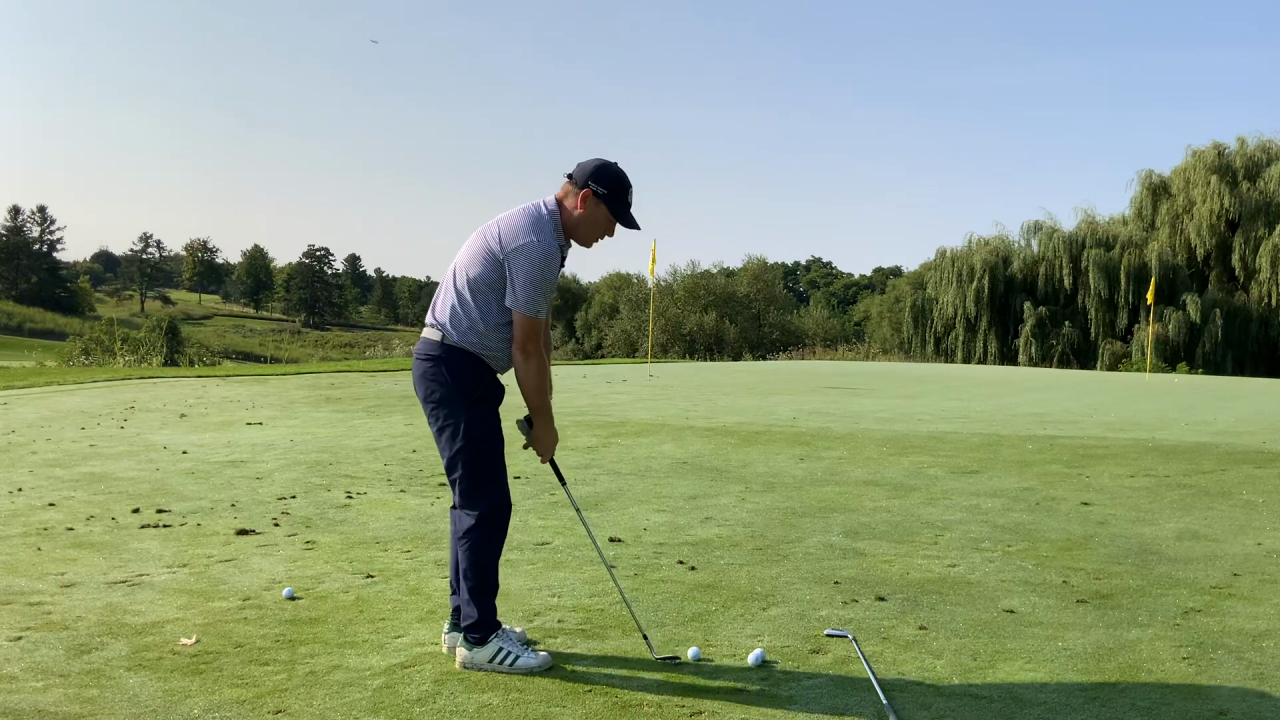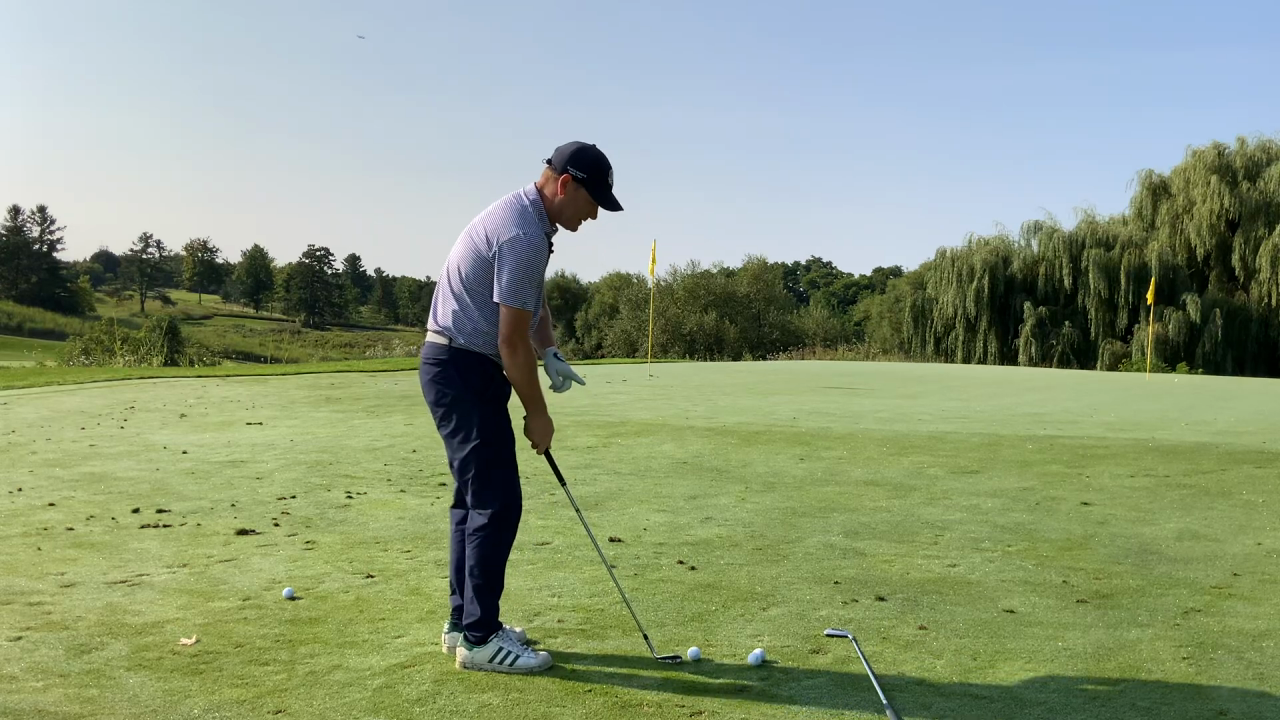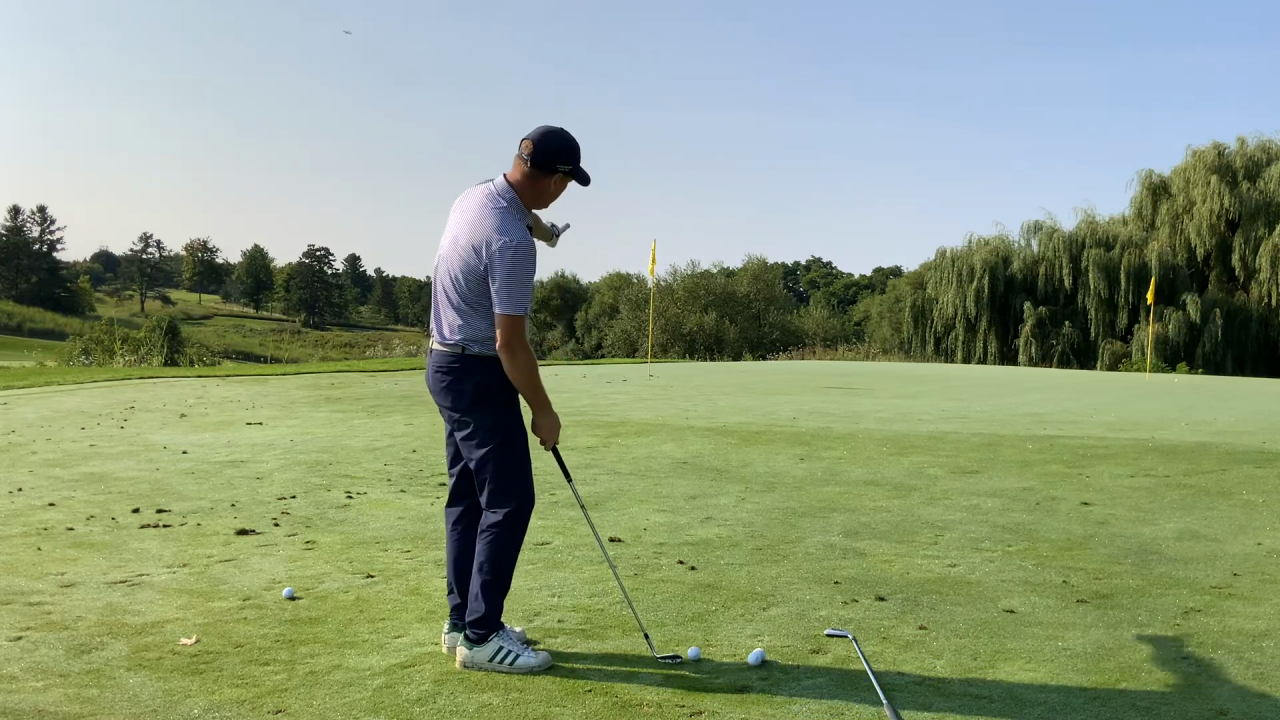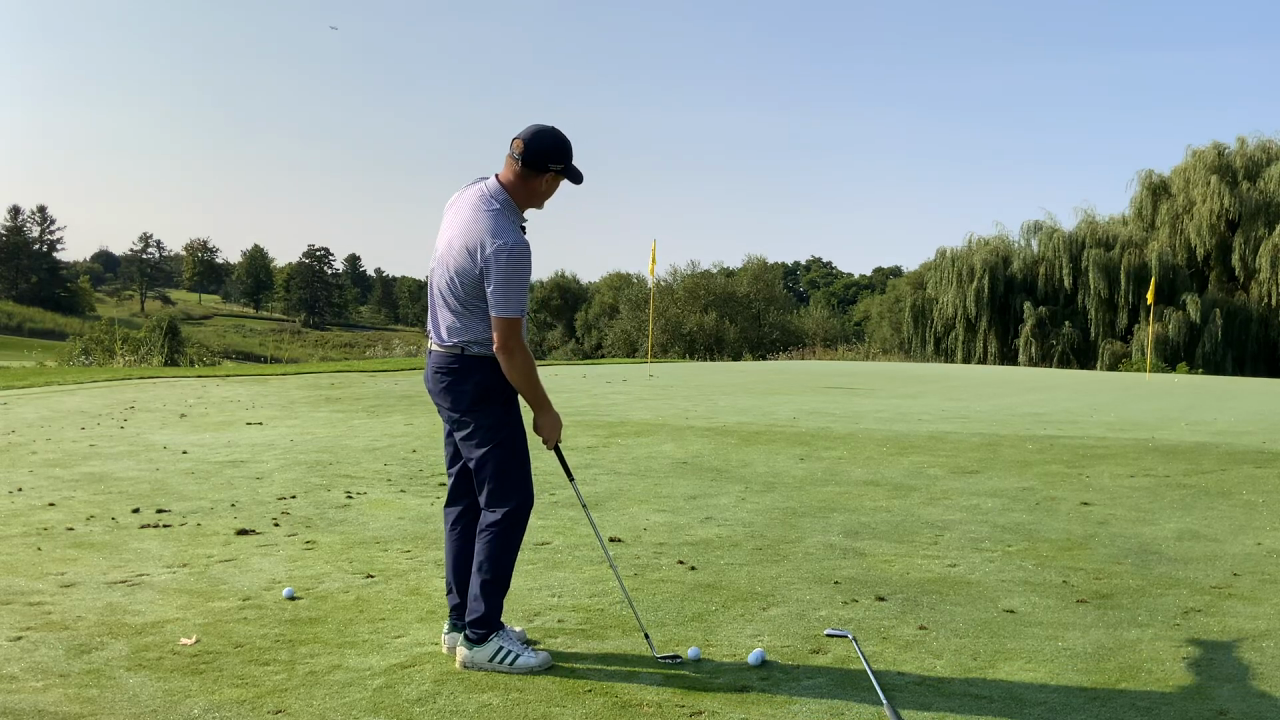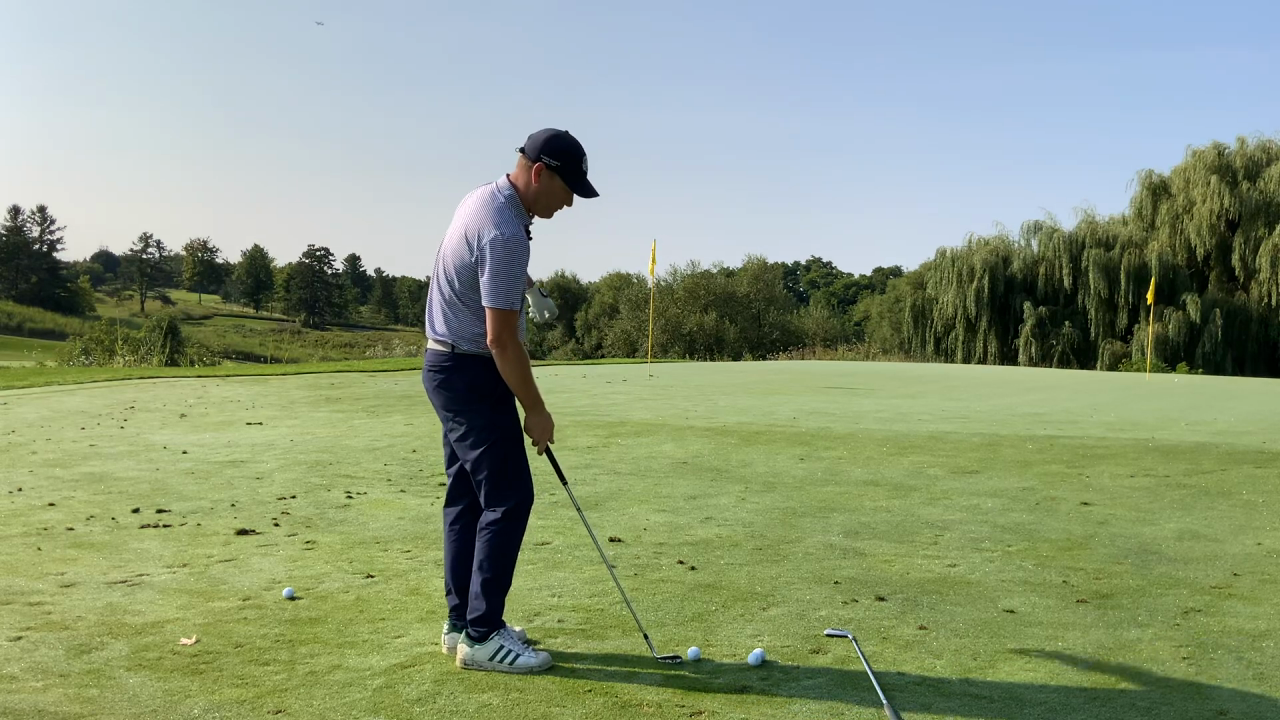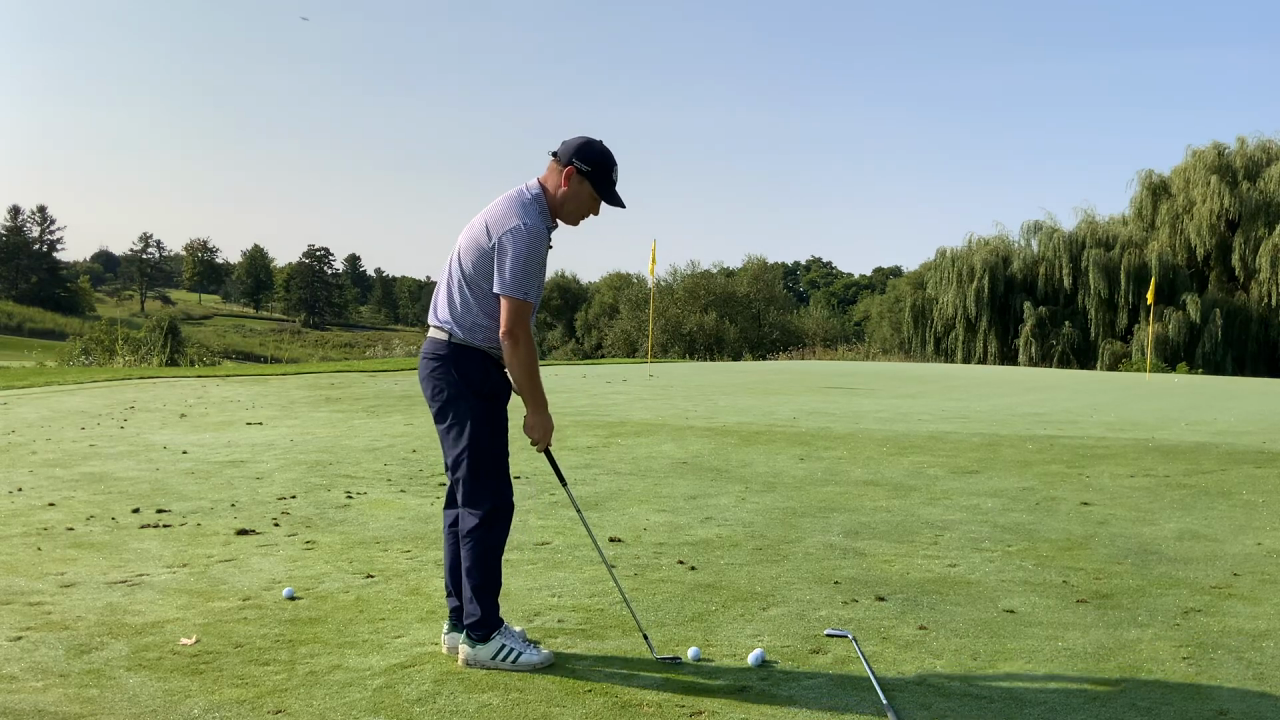
dt=0.5s
person 1, frame 1
left shoulder: (540, 229)
right shoulder: (537, 243)
left elbow: (538, 327)
right elbow: (525, 347)
left wrist: (541, 406)
right wrist: (543, 423)
left hip: (456, 367)
right hip: (455, 370)
left knee: (473, 498)
right knee: (487, 503)
left ankle: (465, 621)
right ankle: (478, 637)
person 1, frame 2
left shoulder: (523, 215)
right shoulder: (524, 235)
left elbow: (533, 304)
right elbow: (511, 340)
left wrist: (551, 353)
right wrist: (537, 413)
left hip: (457, 367)
right hip: (464, 371)
left knee: (475, 498)
right knee: (497, 502)
left ankle: (464, 621)
right ankle: (480, 637)
person 1, frame 3
left shoulder: (478, 194)
right shoulder: (510, 241)
right elbow: (510, 343)
left wrist: (546, 232)
right wrist: (543, 411)
left hip: (450, 366)
right hip: (478, 376)
left knee: (469, 497)
right knee: (508, 501)
left ankle: (463, 621)
right ankle: (479, 636)
person 1, frame 4
left shoulder: (469, 195)
right shoulder: (506, 243)
right elbow: (507, 345)
left wrist: (515, 194)
right wrist: (544, 411)
left hip: (448, 365)
right hip: (477, 376)
left knee: (467, 498)
right knee: (507, 501)
left ankle: (463, 621)
right ankle: (481, 636)
person 1, frame 5
left shoulder: (487, 199)
right shoulder: (503, 232)
right elbow: (501, 340)
left wrist: (528, 287)
right wrist: (536, 409)
left hip: (454, 368)
right hip: (469, 375)
left knee: (469, 496)
right knee: (508, 498)
left ankle: (463, 621)
right ankle: (482, 633)
person 1, frame 6
left shoulder: (522, 210)
right shoulder: (526, 226)
right elbow: (513, 331)
left wrist: (520, 389)
right wrist: (538, 408)
left hip: (461, 364)
right hip: (463, 368)
left knee: (468, 498)
right knee: (487, 502)
left ankle: (463, 622)
right ankle: (482, 634)
